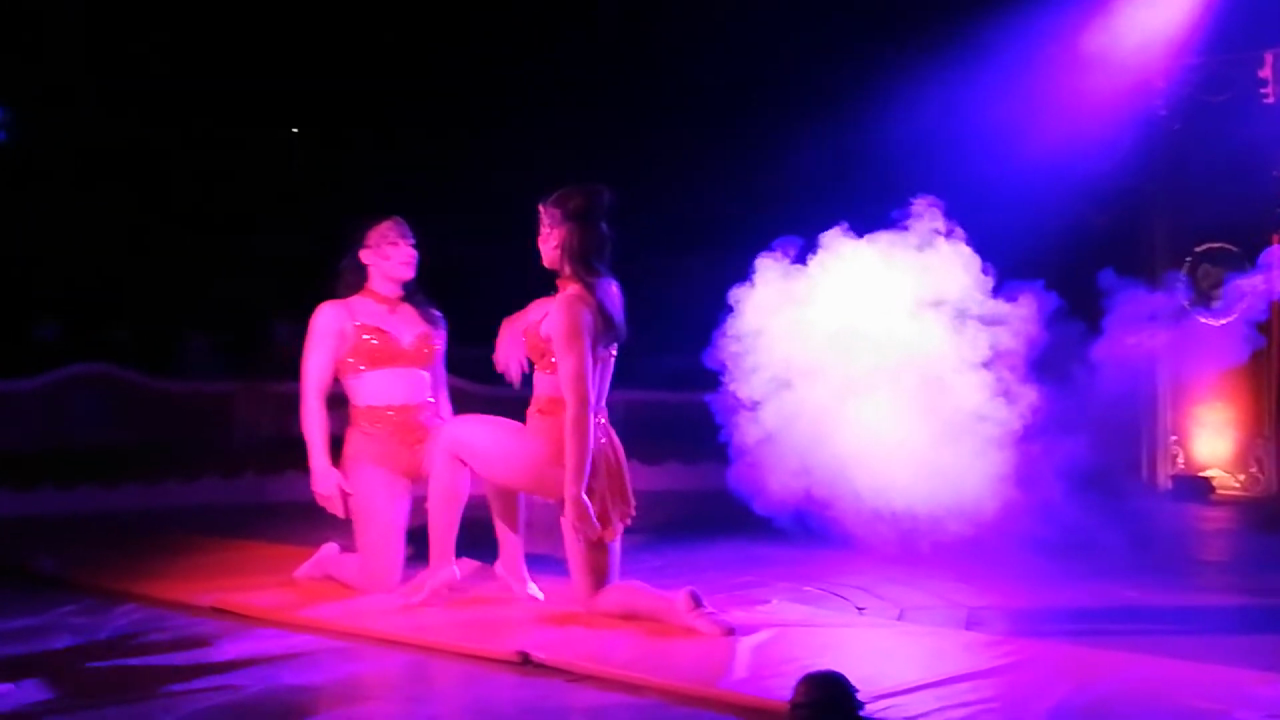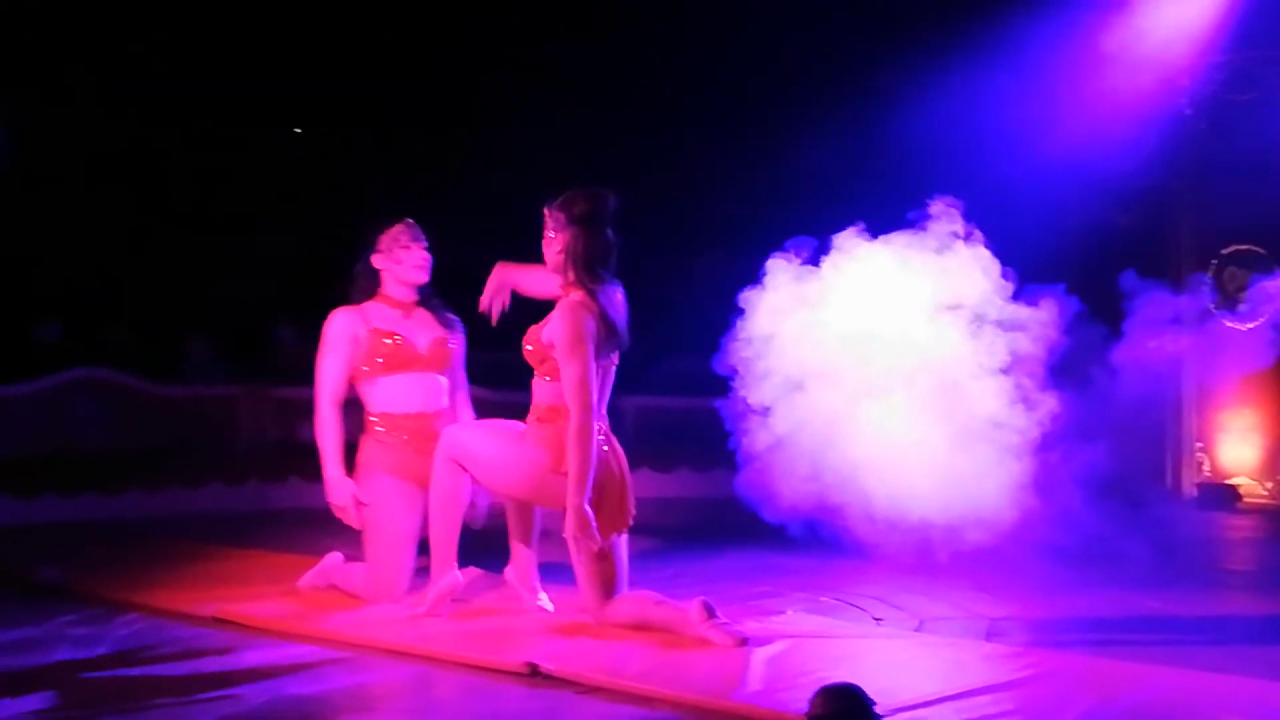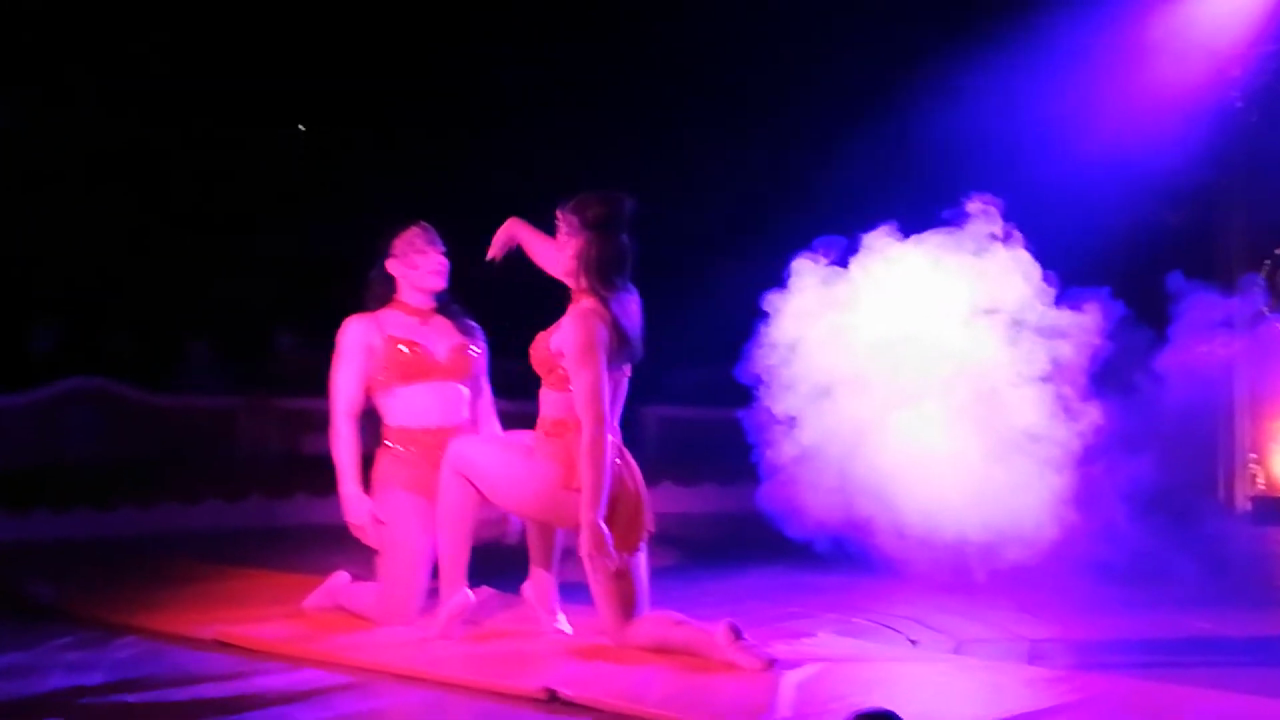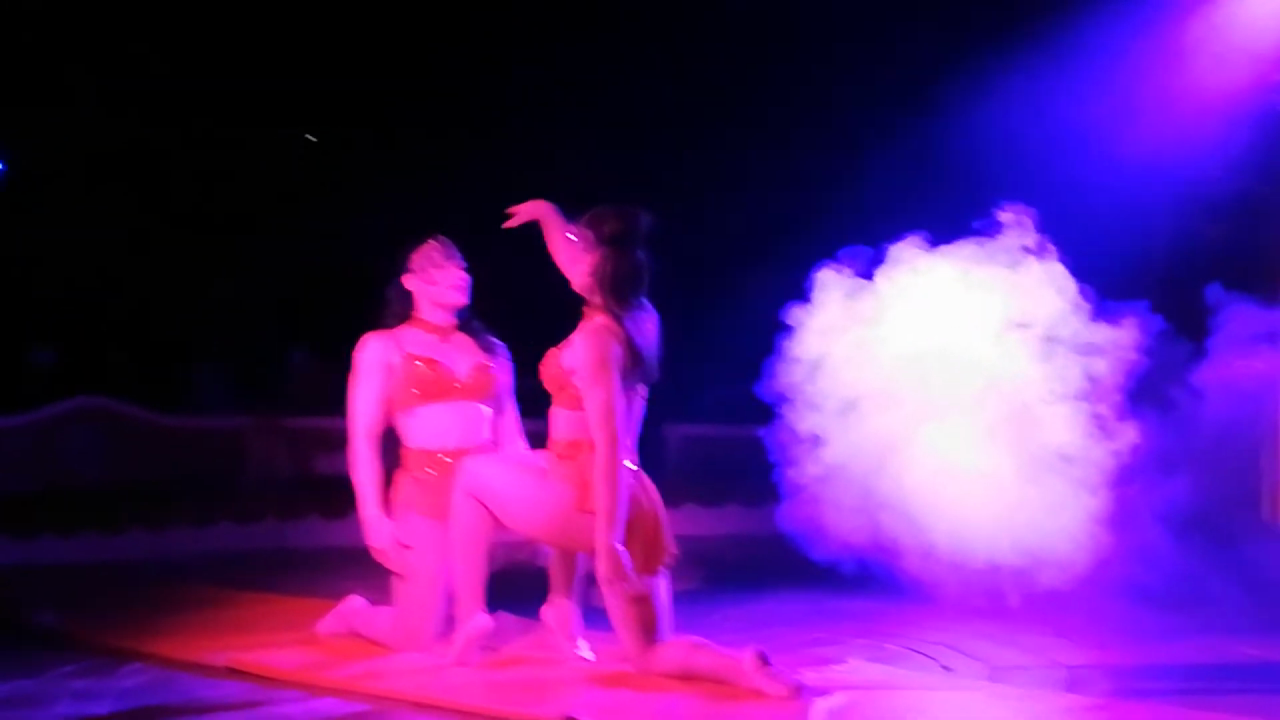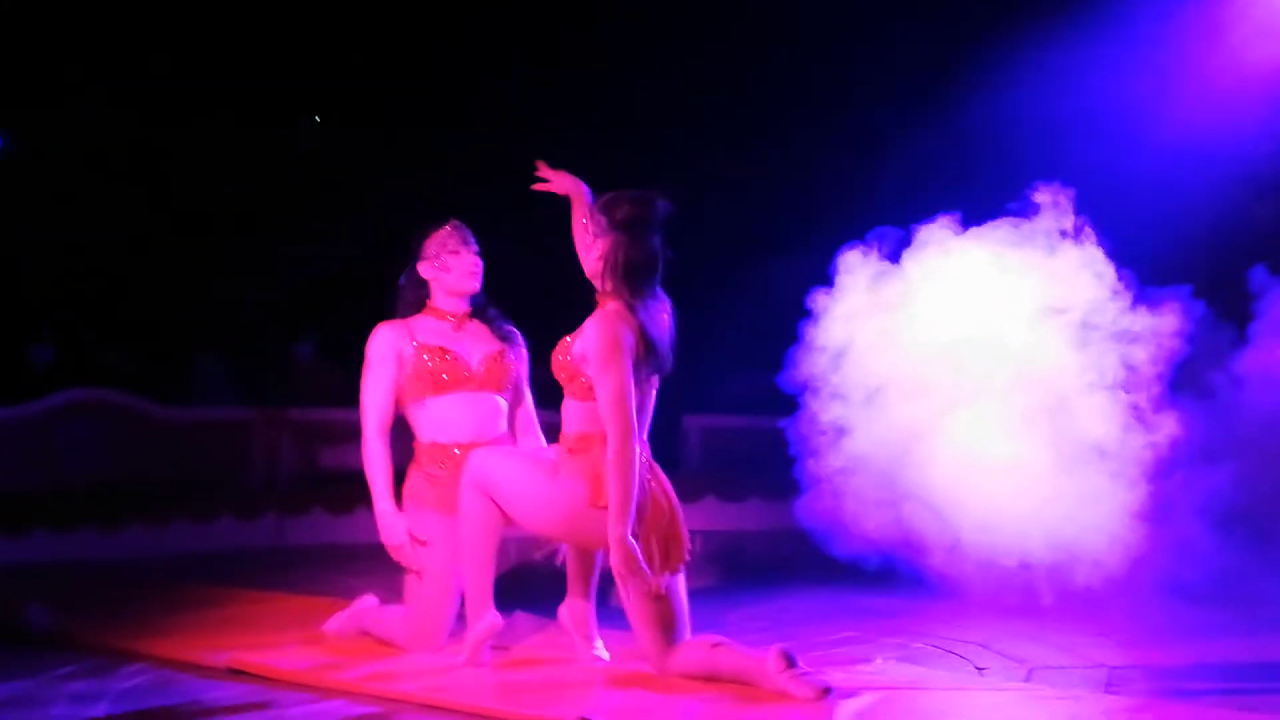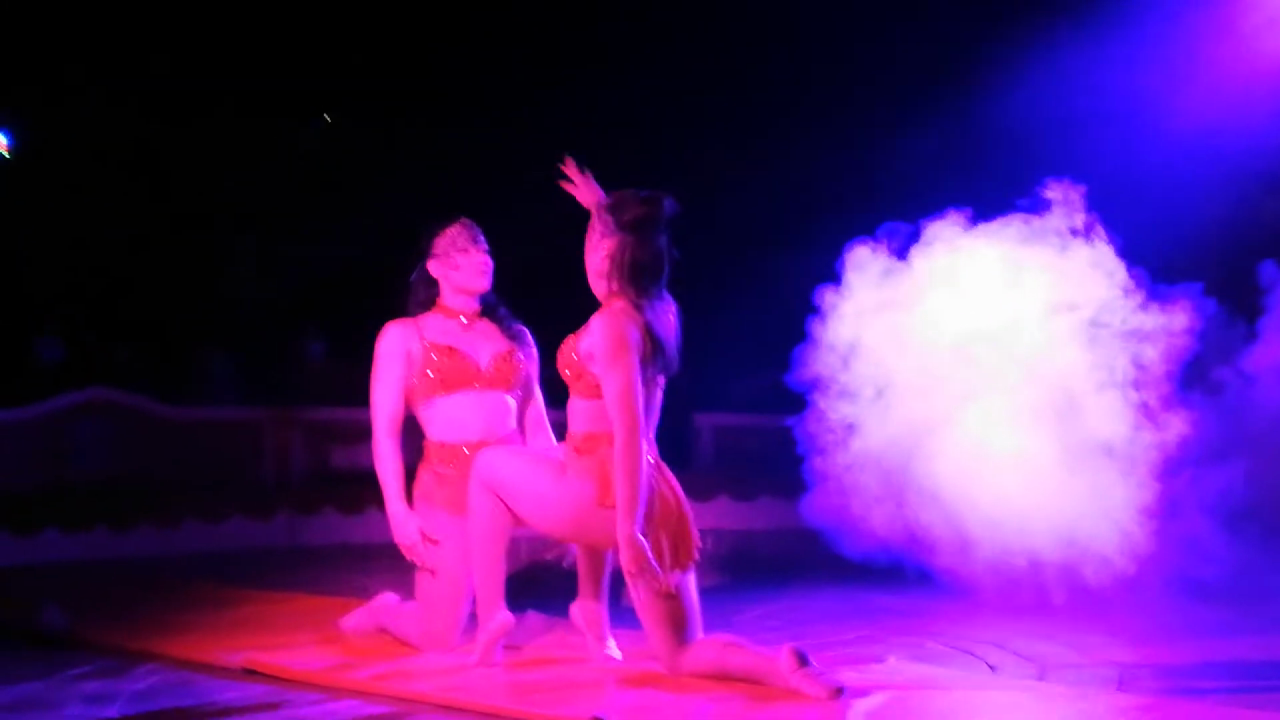
dt=0.1s
person 1, frame 1
left shoulder: (569, 308)
right shoulder: (605, 289)
left elbow: (579, 405)
left wrist: (575, 491)
right wrist: (519, 324)
left hip: (557, 454)
right hip: (598, 455)
left knee: (452, 437)
right knee: (598, 596)
left ankle: (441, 565)
right ankle: (677, 608)
person 1, frame 2
left shoulder: (570, 314)
right shoulder: (608, 294)
left elbow: (582, 414)
right elbow: (557, 283)
left wrist: (576, 501)
left hip: (560, 462)
right hip: (599, 465)
left knee: (453, 441)
right knee: (608, 607)
left ankle: (443, 574)
right ankle: (689, 617)
person 1, frame 3
left shoulder: (582, 321)
right shoulder: (623, 301)
left elbow: (595, 425)
right elbow: (563, 263)
left wrist: (590, 517)
right wrist: (522, 231)
left hip: (569, 479)
right hip: (614, 482)
left knee: (461, 454)
right knee: (629, 629)
left ankle: (453, 592)
right ankle: (717, 641)
person 1, frame 4
left shoulder: (595, 339)
right shoulder: (640, 318)
left elbow: (609, 445)
right elbow: (580, 270)
left wrist: (606, 540)
right wrist: (549, 216)
left hip: (587, 503)
right hip: (631, 506)
left knee: (473, 475)
right knee: (653, 655)
left ankle: (469, 617)
right ankle: (741, 668)
person 1, frame 5
left shoulder: (606, 325)
right shoulder: (655, 308)
left elbow: (622, 436)
right elbow: (604, 313)
left wrist: (619, 533)
right wrist: (583, 202)
left hip: (598, 495)
right hip: (644, 499)
left knee: (481, 467)
right knee: (670, 655)
left ankle: (481, 616)
right ankle: (767, 668)
person 1, frame 6
left shoulder: (612, 324)
right shoulder: (658, 309)
left elbow: (629, 434)
right elbow: (601, 281)
left wrist: (628, 530)
right wrist: (598, 207)
left hip: (608, 496)
right hip: (653, 499)
left knee: (489, 467)
right knee: (682, 655)
left ankle: (491, 616)
right ankle: (779, 667)
person 2, frame 1
left shoulder: (431, 320)
right shoulder: (333, 316)
right elbow: (311, 397)
right wrist: (320, 465)
left hip: (428, 441)
right hip: (373, 446)
right knee: (381, 581)
right ankle: (327, 560)
person 2, frame 2
left shoulder: (448, 324)
right shoulder: (348, 321)
right elbow: (326, 405)
right wrist: (335, 475)
right hip: (388, 456)
right knee: (387, 591)
right ankle: (335, 570)
person 2, frame 3
left shoulder: (468, 332)
right shoulder: (363, 331)
left elbow: (484, 415)
right elbow: (343, 419)
right wrist: (351, 492)
right hip: (406, 470)
right knee: (399, 613)
right ankle: (339, 590)
person 2, frame 4
left shoulder: (491, 350)
right shoulder: (381, 347)
left elbow: (510, 433)
right elbow: (362, 438)
right wrist: (371, 515)
right hip: (427, 492)
right knee: (413, 640)
left ankle: (562, 612)
right ankle: (357, 615)
person 2, frame 5
left shoulder: (506, 337)
left elbow: (526, 427)
right elbow: (374, 432)
right wrist: (386, 511)
right hip: (437, 485)
right ankle: (368, 614)
person 2, frame 6
left shoulder: (516, 336)
left elbow: (536, 425)
right elbow: (385, 431)
right wrist: (398, 511)
right hip: (448, 485)
right ankle: (387, 611)
